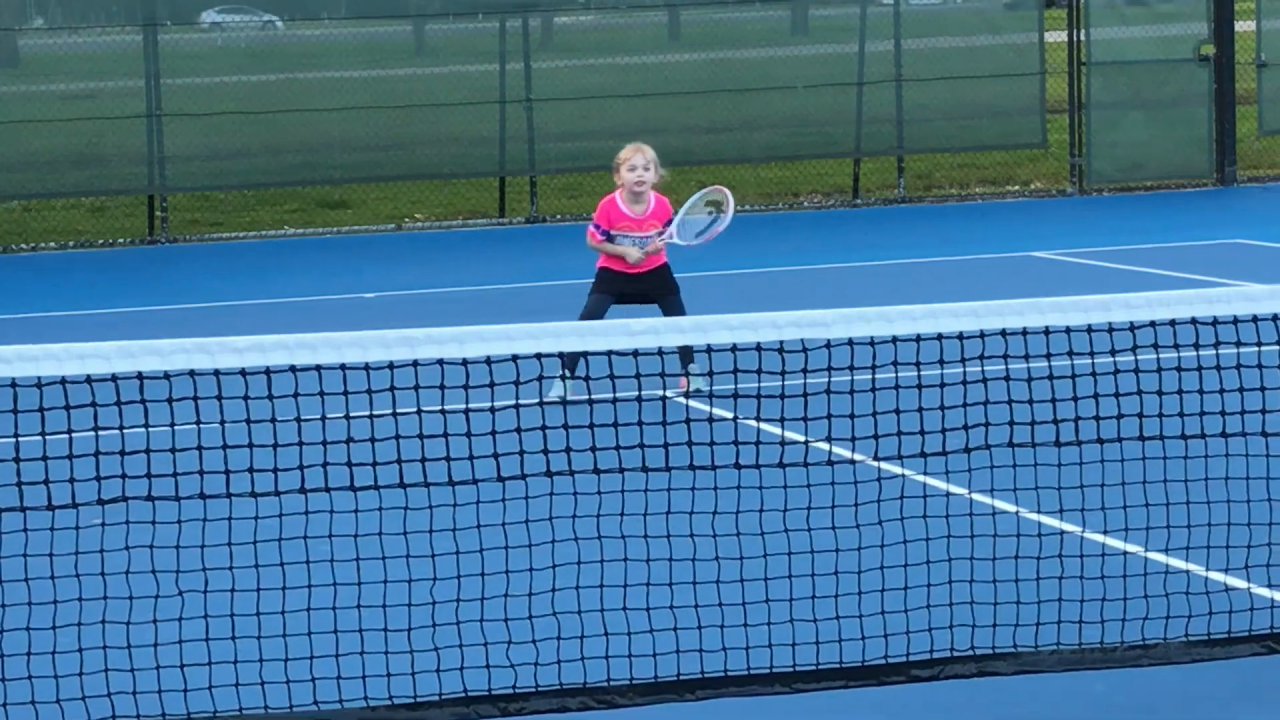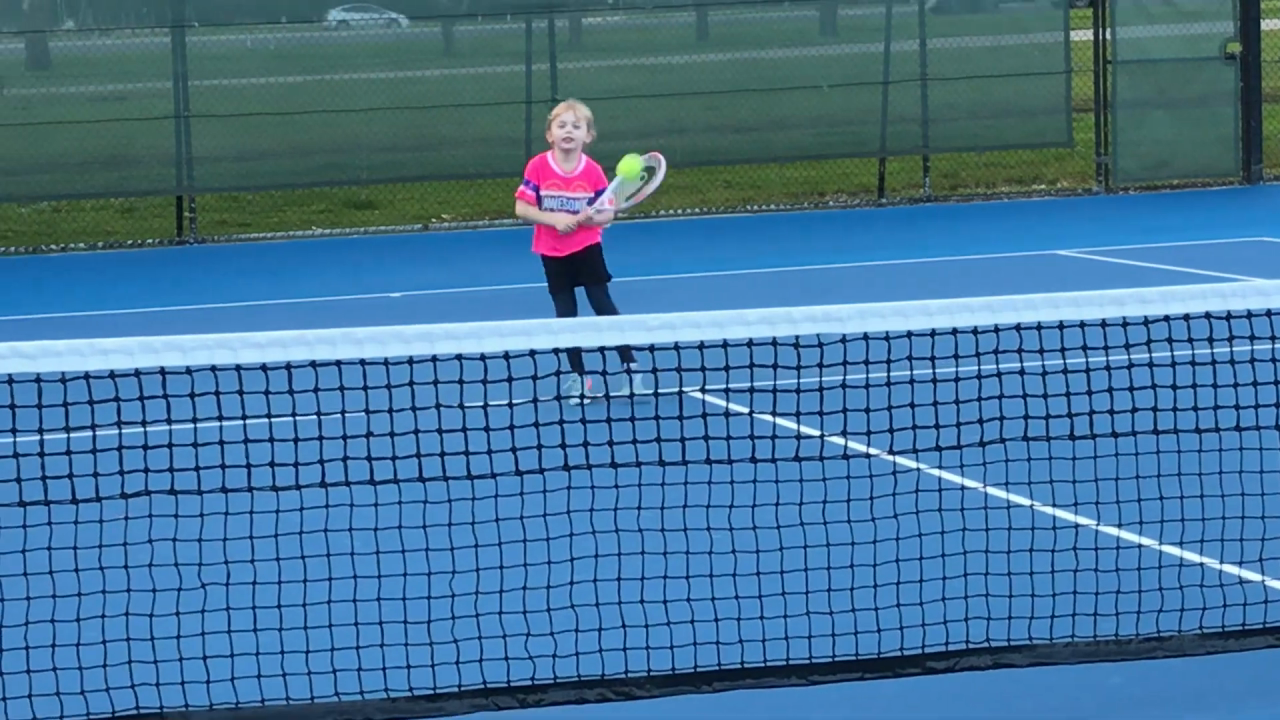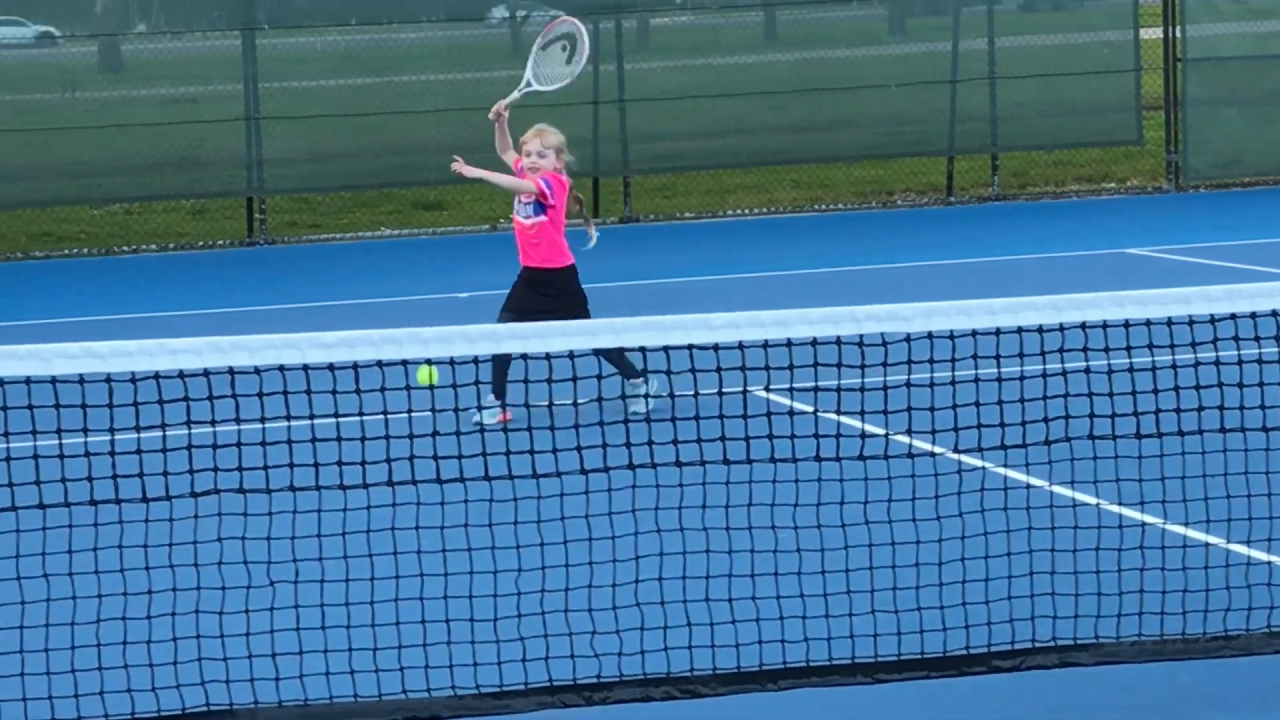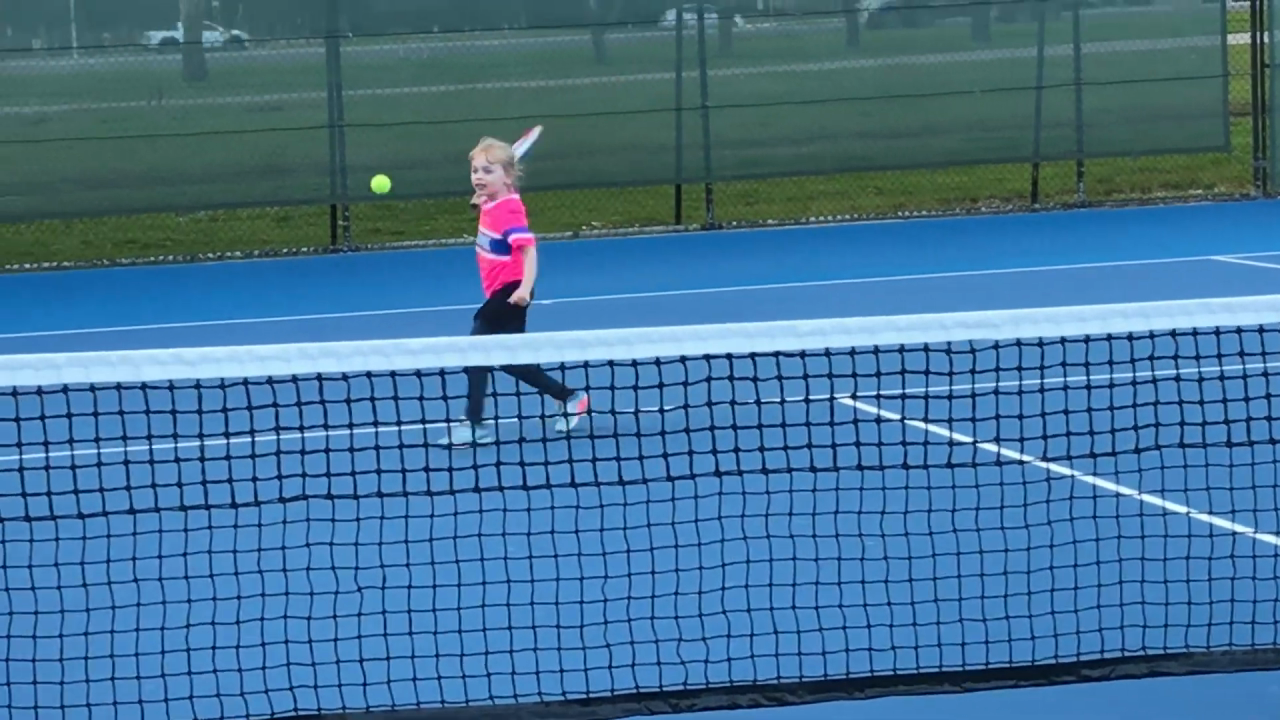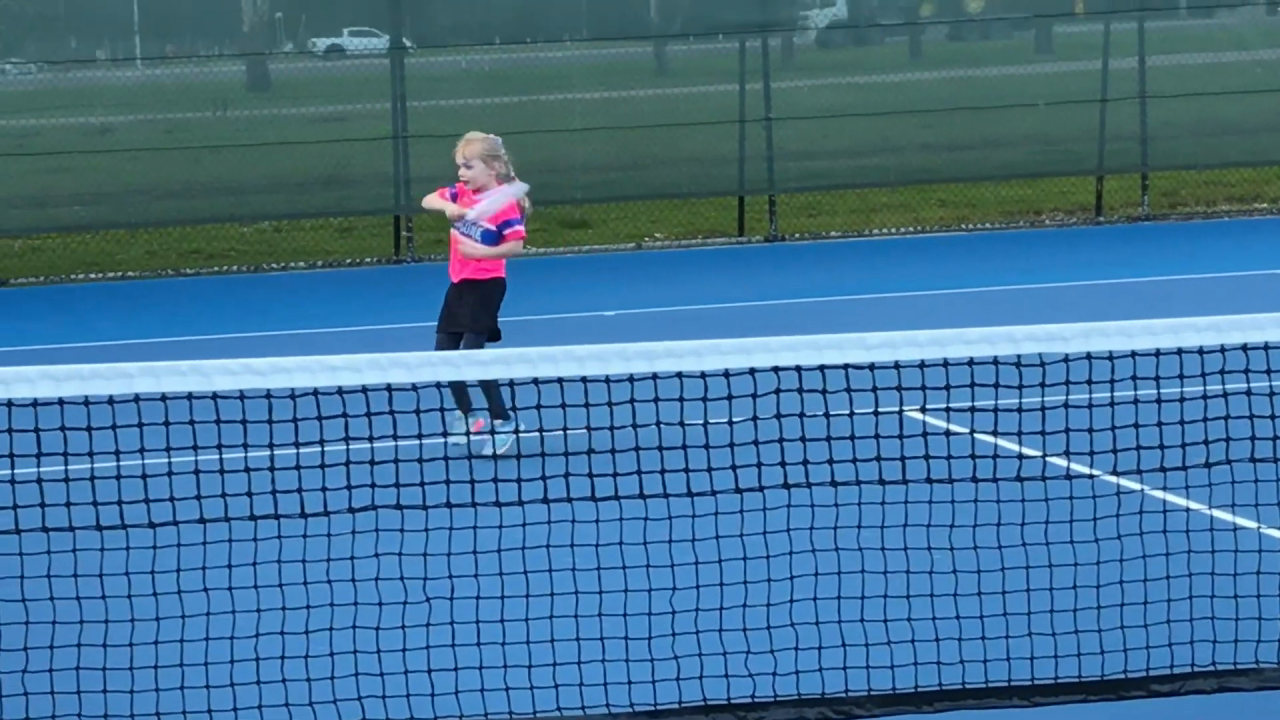
dt=0.3s
person 1, frame 1
left shoulder: (663, 205)
right shoulder: (609, 206)
right elbow: (594, 241)
left wrist: (660, 246)
right wrist: (624, 251)
left hip: (654, 270)
right hip: (613, 270)
left knee: (678, 319)
right knee: (589, 318)
left ankle: (690, 369)
right ankle: (566, 377)
person 1, frame 2
left shoulder: (593, 171)
right shoulder: (538, 166)
left elbow: (607, 213)
right elbow: (521, 209)
left wrist: (590, 219)
right wrist: (553, 219)
left hip: (587, 249)
right hip: (552, 252)
left knee: (604, 310)
right knee: (566, 316)
left ankle: (632, 369)
right ankle: (578, 375)
person 1, frame 3
left shoulder: (555, 182)
right shoulder: (529, 177)
left elbow: (517, 184)
right elbow: (505, 151)
left wrist: (476, 173)
right wrist: (499, 120)
left hip: (557, 273)
right hip: (533, 273)
left ankle: (637, 381)
right ankle: (496, 403)
person 1, frame 4
left shoulder: (510, 208)
right shoulder: (491, 204)
left elbow: (529, 250)
left wrist: (525, 287)
right wrist: (481, 200)
left hip: (511, 291)
right hip: (499, 292)
right knee: (508, 359)
left ankle: (474, 423)
right ankle: (570, 399)
person 1, frame 5
left shoulder: (506, 203)
right shoulder: (461, 191)
left elbow: (516, 244)
right elbow: (429, 201)
left wrist: (480, 250)
right wrist: (445, 205)
left hip: (487, 285)
right hip: (460, 283)
left knee: (471, 352)
right knee: (443, 350)
left ankle: (502, 422)
right ankle: (465, 414)
